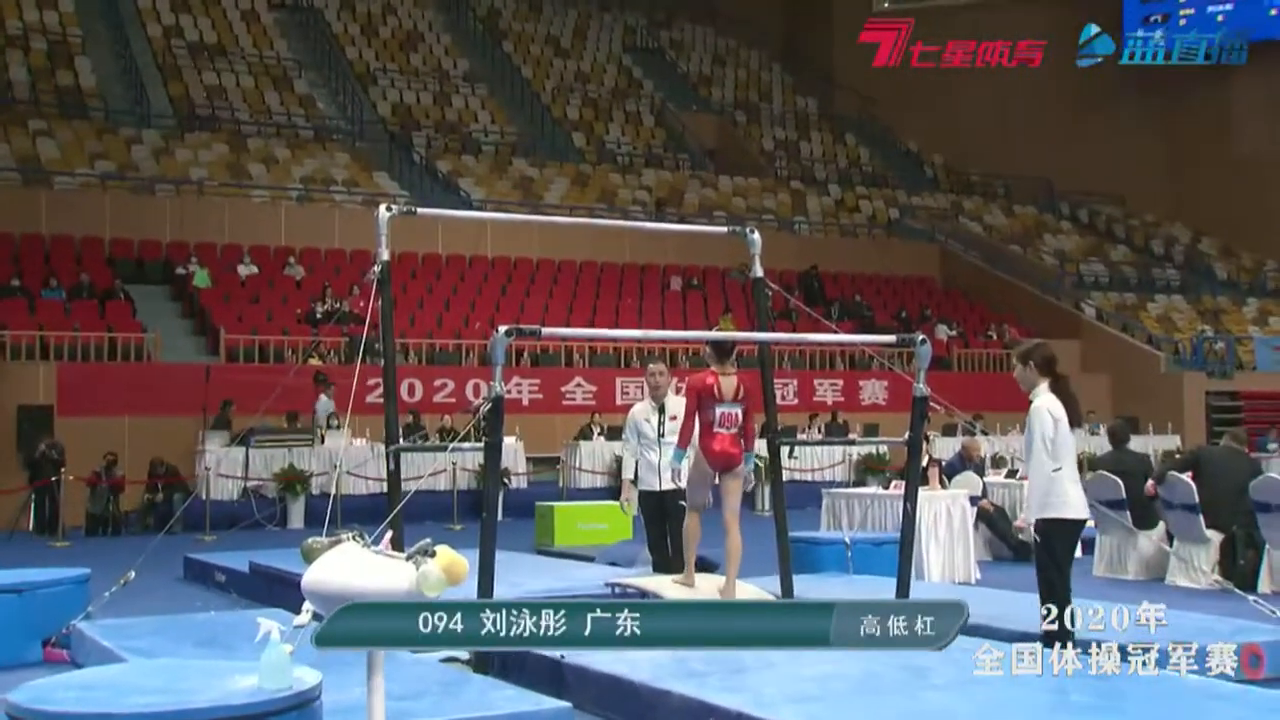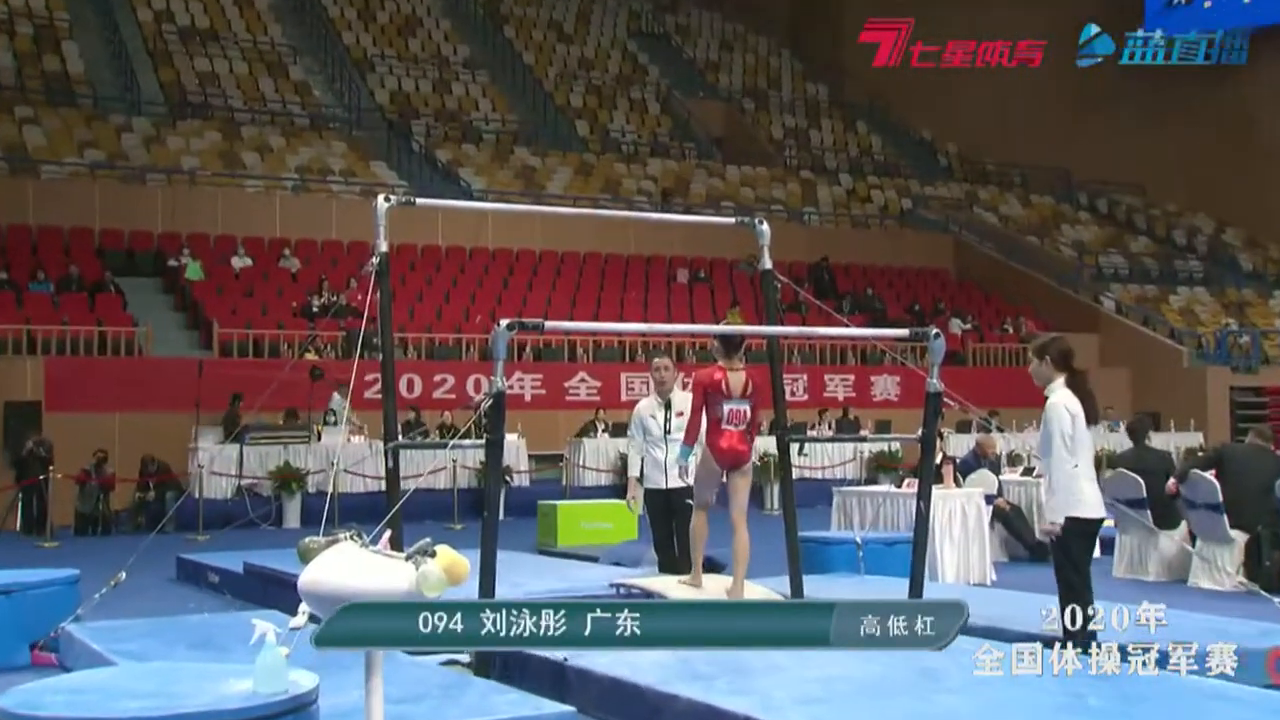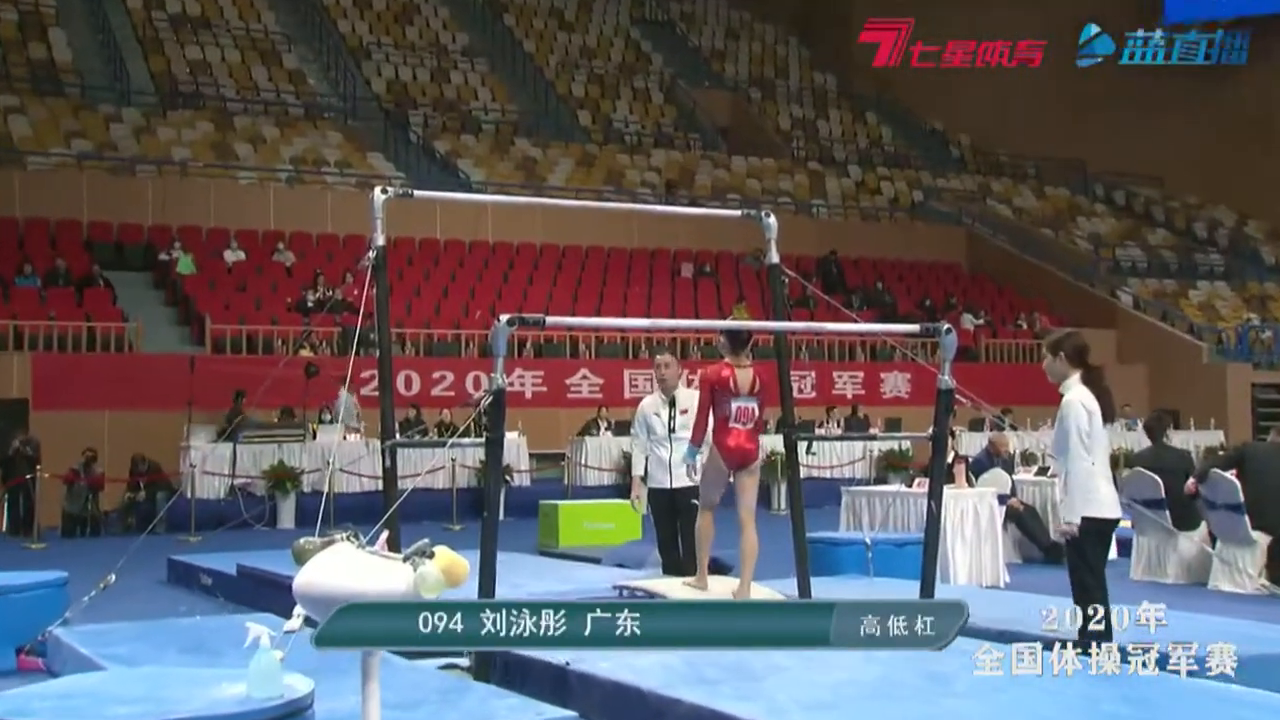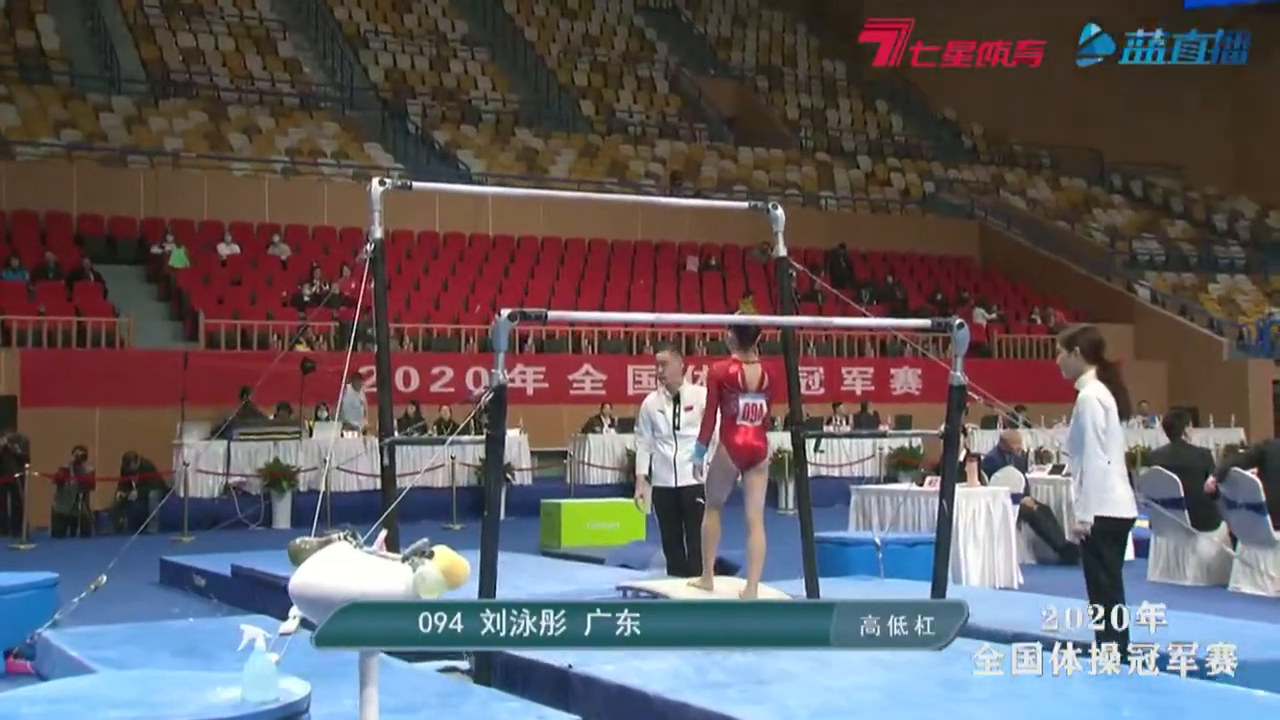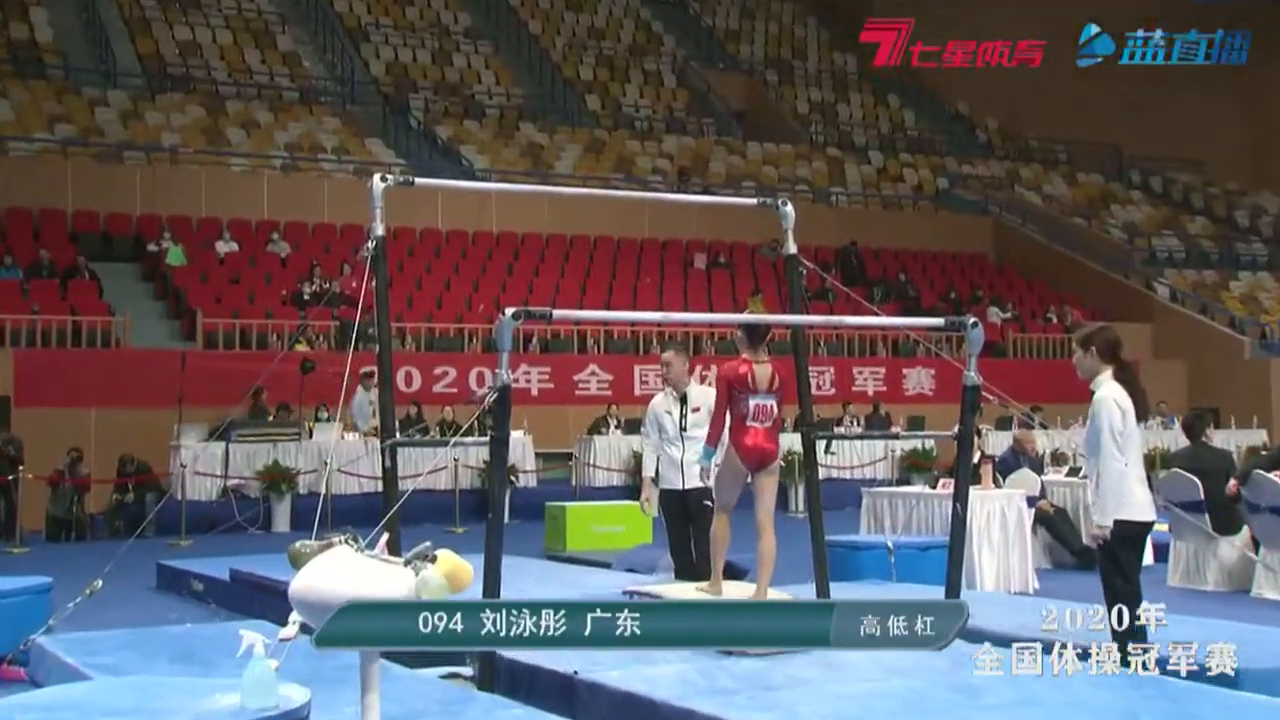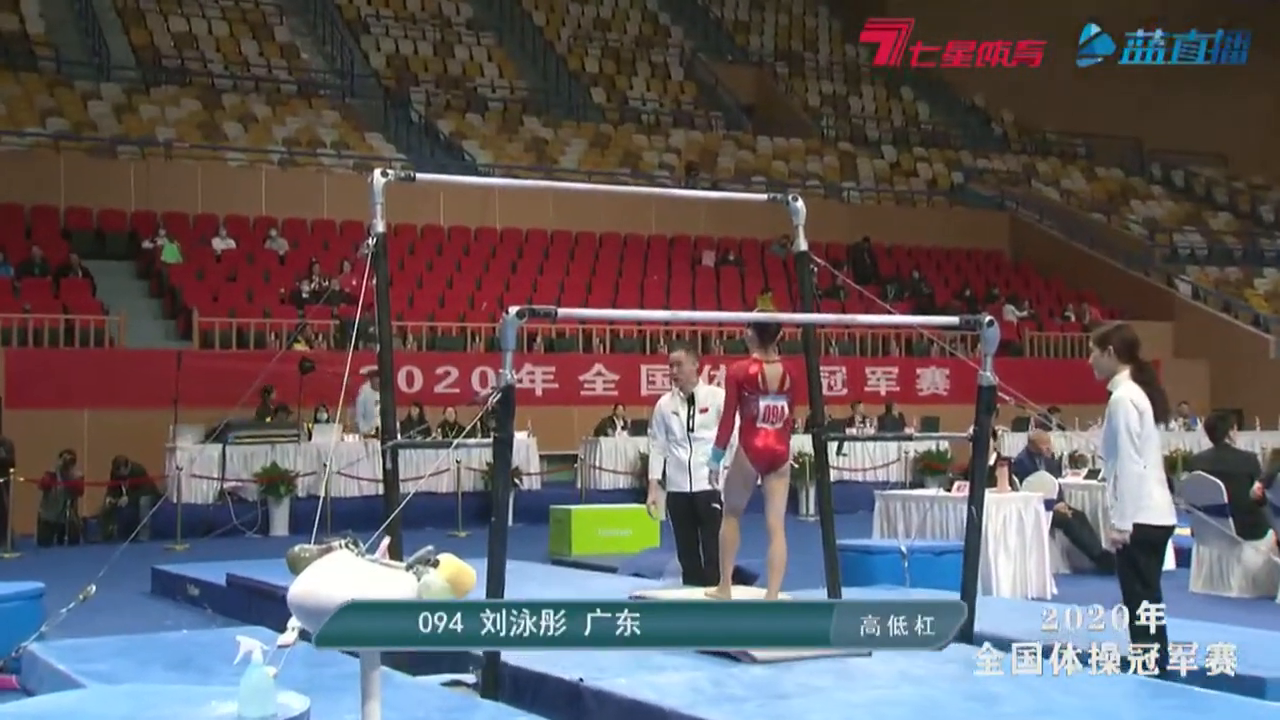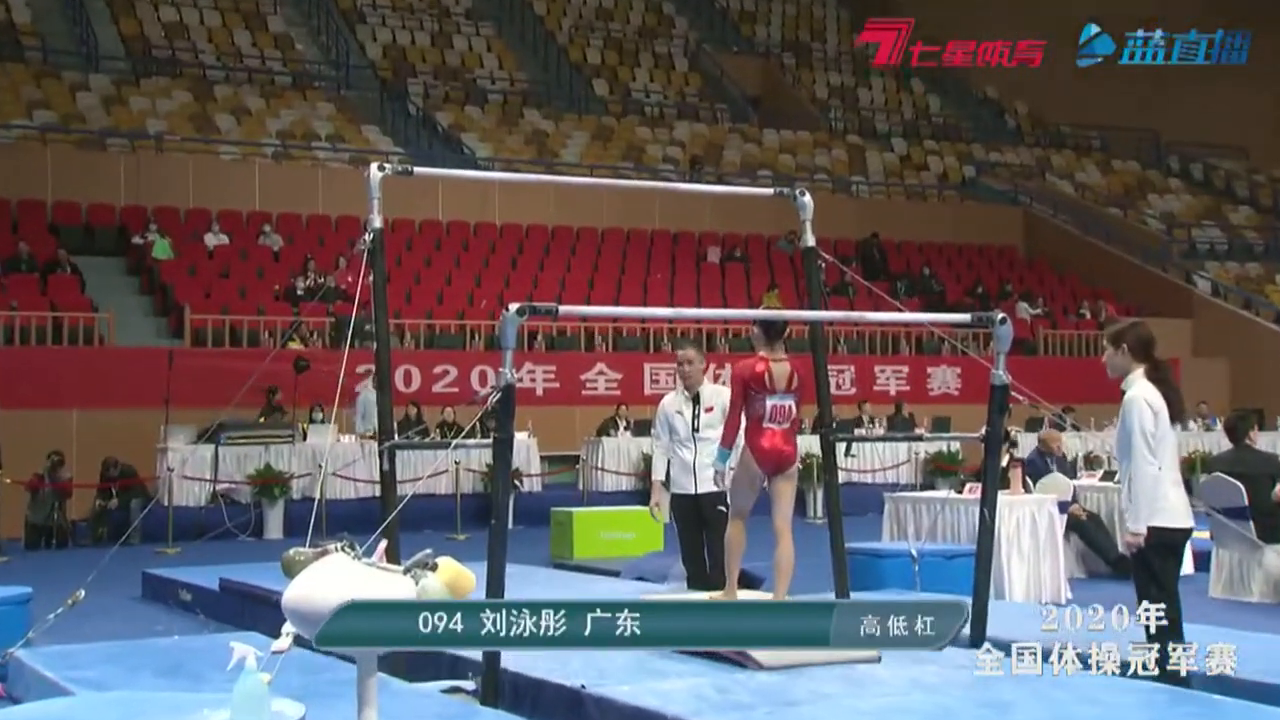
dt=0.2s
person 1, frame 1
left shoulder: (1041, 406)
right shoulder: (1057, 402)
left elbow: (1041, 465)
left wrist: (1028, 513)
left hip: (1055, 509)
right hip: (1070, 507)
left knee: (1053, 588)
right knee: (1055, 585)
right ankle: (1061, 650)
person 1, frame 2
left shoulder: (1057, 403)
right shoulder: (1073, 398)
left elbow: (1061, 464)
left wrist: (1054, 515)
left hip: (1072, 509)
right hip: (1086, 506)
left knee: (1073, 589)
right knee: (1076, 587)
right ankle: (1083, 653)
person 1, frame 3
left shoulder: (1073, 400)
right shoulder: (1089, 395)
left elbow: (1077, 462)
left wrist: (1070, 516)
left hip: (1087, 510)
right hip: (1100, 507)
left knee: (1088, 592)
right knee: (1092, 589)
person 1, frame 4
left shoulder: (1089, 396)
right shoulder: (1104, 391)
left elbow: (1093, 461)
left wrist: (1084, 514)
left hip: (1103, 508)
right hip: (1116, 506)
left knee: (1105, 593)
right knee: (1108, 592)
right ankle: (1117, 661)
person 1, frame 5
left shoulder: (1106, 397)
right shoulder: (1121, 392)
left elbow: (1110, 463)
left wrist: (1102, 518)
left hip: (1120, 512)
right hip: (1134, 509)
left knee: (1122, 599)
right knee: (1126, 598)
person 1, frame 6
left shoulder: (1123, 397)
right shoulder: (1140, 392)
left elbow: (1128, 465)
left wrist: (1120, 522)
left hip: (1139, 515)
right hip: (1154, 512)
left knee: (1141, 607)
right knee: (1145, 604)
right ankle: (1155, 675)
person 1, frame 7
left shoulder: (1137, 397)
right shoulder: (1154, 392)
left elbow: (1143, 466)
left wrist: (1135, 525)
left hip: (1156, 518)
right hip: (1171, 515)
left knee: (1159, 611)
right knee: (1162, 609)
left ankle: (1170, 688)
right ankle: (1172, 685)
person 2, frame 1
left shoulder: (698, 382)
right shoulder: (743, 385)
left elbow: (689, 422)
right elbow: (749, 427)
left wrist: (677, 458)
right wrist: (749, 462)
left hip: (709, 452)
right hip: (735, 455)
left knee: (694, 509)
right knee: (732, 521)
left ankle: (689, 572)
right ankle: (730, 584)
person 2, frame 2
left shoulder: (705, 378)
right shoulder: (751, 380)
left elbow: (695, 420)
right elbow: (753, 423)
left wrist: (684, 455)
left hip: (716, 449)
right hip: (742, 452)
left knee: (700, 509)
right knee: (739, 520)
left ankle: (696, 575)
right ankle: (738, 586)
person 2, frame 3
left shoulder: (712, 374)
right shoulder: (759, 377)
left elbow: (703, 417)
right elbow: (759, 420)
left wrist: (691, 453)
left hip: (724, 447)
right hip: (750, 449)
left knee: (706, 508)
right knee: (748, 520)
left ankle: (702, 575)
right ankle: (744, 586)
person 2, frame 4
left shoulder: (720, 371)
right shoulder: (767, 373)
left elbow: (710, 415)
right elbow: (766, 416)
left wrist: (699, 453)
left hip: (731, 446)
right hip: (759, 447)
left knee: (712, 508)
right knee: (755, 520)
left ankle: (707, 577)
right ankle: (751, 589)
person 2, frame 5
left shoulder: (729, 371)
right shoulder: (777, 373)
left elbow: (719, 417)
right elbow: (777, 418)
left wrist: (707, 455)
left hip: (741, 447)
right hip: (769, 449)
left knee: (722, 511)
right knee: (766, 523)
left ankle: (716, 581)
right ankle: (761, 592)
person 2, frame 6
left shoulder: (739, 371)
right shoulder: (788, 373)
left elbow: (729, 417)
right elbow: (788, 419)
left wrist: (716, 458)
left hip: (751, 449)
right hip: (780, 451)
left knee: (731, 515)
right knee: (776, 526)
left ankle: (724, 586)
right ankle: (772, 596)
person 2, frame 7
left shoulder: (745, 369)
right shoulder: (796, 372)
left elbow: (734, 417)
right elbow: (795, 418)
left wrist: (721, 458)
left hip: (757, 449)
right hip: (787, 451)
left knee: (737, 517)
right knee: (783, 528)
left ankle: (731, 590)
right ankle: (779, 600)
person 3, frame 1
left shoulder: (684, 406)
right shoulder: (637, 412)
right elbow: (629, 450)
right wrist: (626, 486)
left hip: (678, 484)
right hip: (648, 486)
left knee: (679, 539)
right knee: (655, 541)
person 3, frame 2
left shoulder: (690, 402)
right shoulder: (642, 408)
right elbow: (635, 447)
right wrist: (632, 484)
left hip: (684, 482)
right hip: (654, 484)
left knee: (686, 539)
right knee: (661, 540)
person 3, frame 3
left shoulder: (696, 399)
right shoulder: (646, 405)
right elbow: (639, 445)
right wrist: (636, 483)
left hip: (689, 481)
right hip: (658, 484)
left knee: (691, 541)
right knee: (666, 542)
person 3, frame 4
left shoulder: (701, 396)
right shoulder: (651, 402)
right elbow: (643, 443)
right wrist: (640, 482)
left hip: (695, 480)
right hip: (663, 482)
left knee: (697, 541)
right knee: (671, 542)
person 3, frame 5
left shoulder: (709, 397)
right shoulder: (657, 403)
right elbow: (650, 445)
right wrist: (646, 485)
left hip: (703, 483)
right hip: (670, 485)
left knee: (705, 545)
right knee: (678, 545)
person 3, frame 6
left shoulder: (718, 397)
right shoulder: (664, 404)
right elbow: (657, 446)
right wrist: (652, 487)
left hip: (710, 485)
right hip: (677, 487)
left knee: (714, 549)
right knee: (686, 550)
person 3, frame 7
left shoulder: (723, 396)
right shoulder: (668, 403)
right elbow: (660, 447)
right wrist: (656, 489)
left hip: (716, 487)
right hip: (682, 489)
left knee: (719, 552)
right knee: (691, 553)
